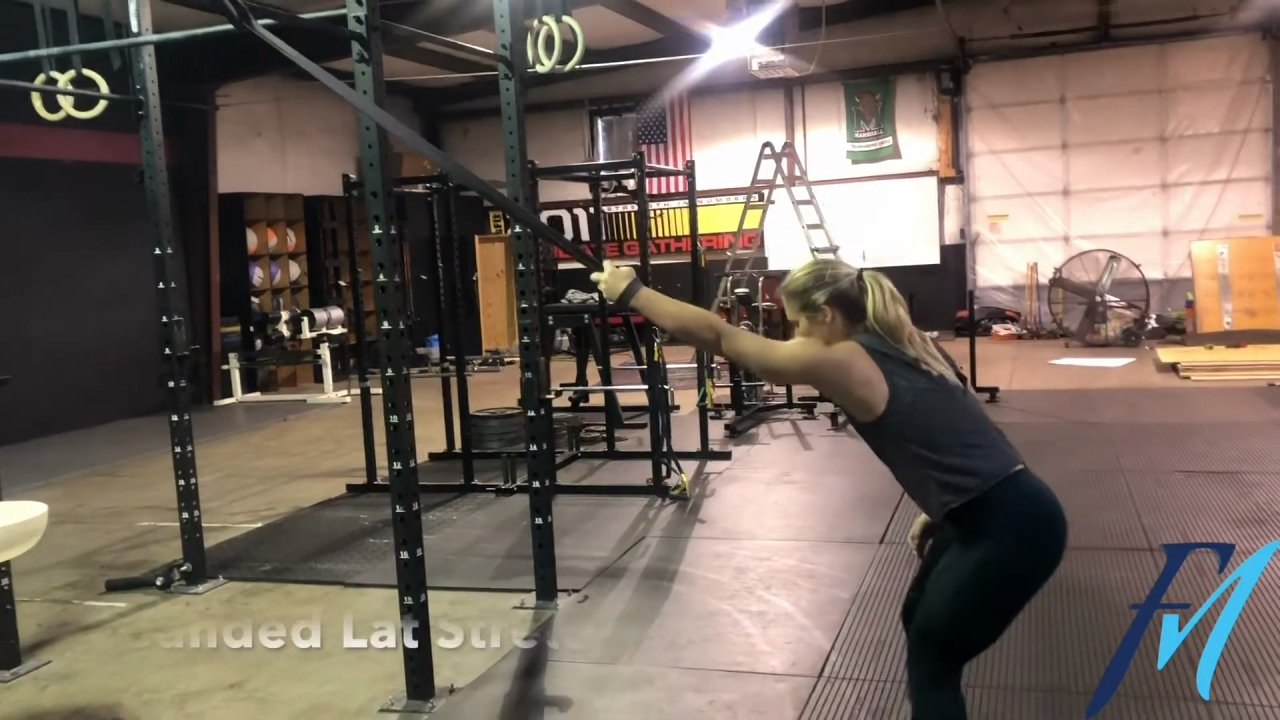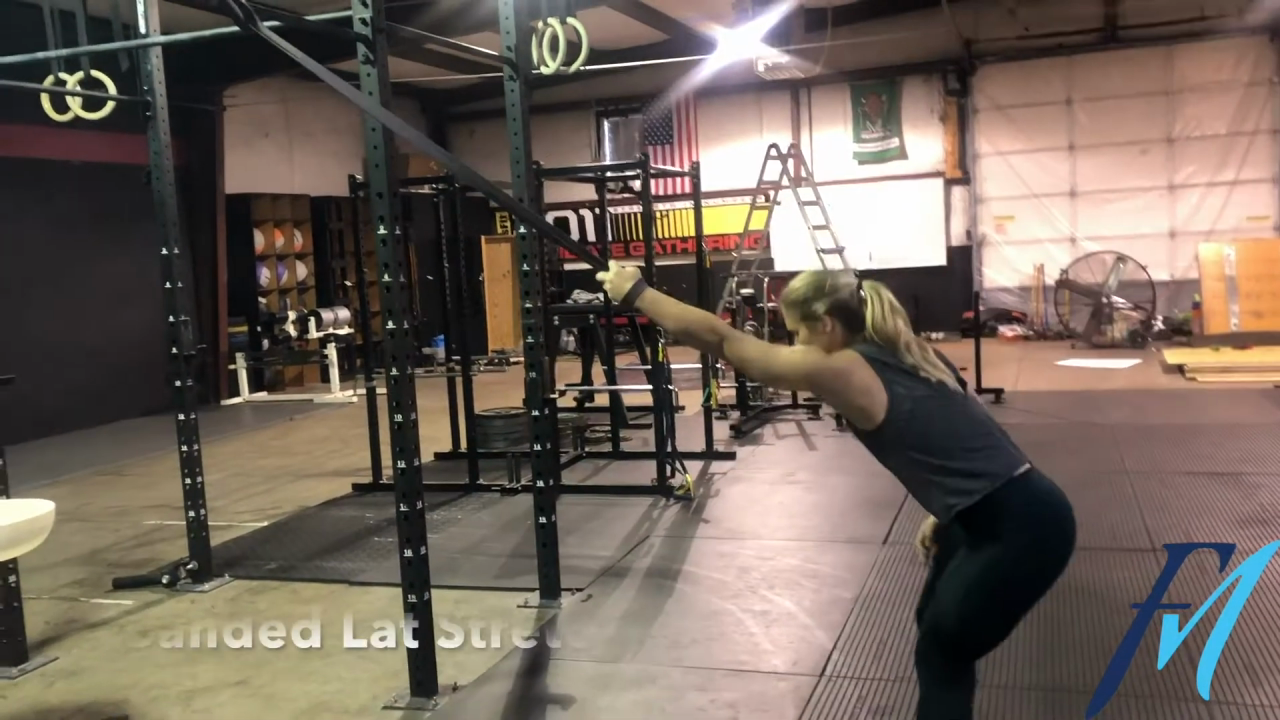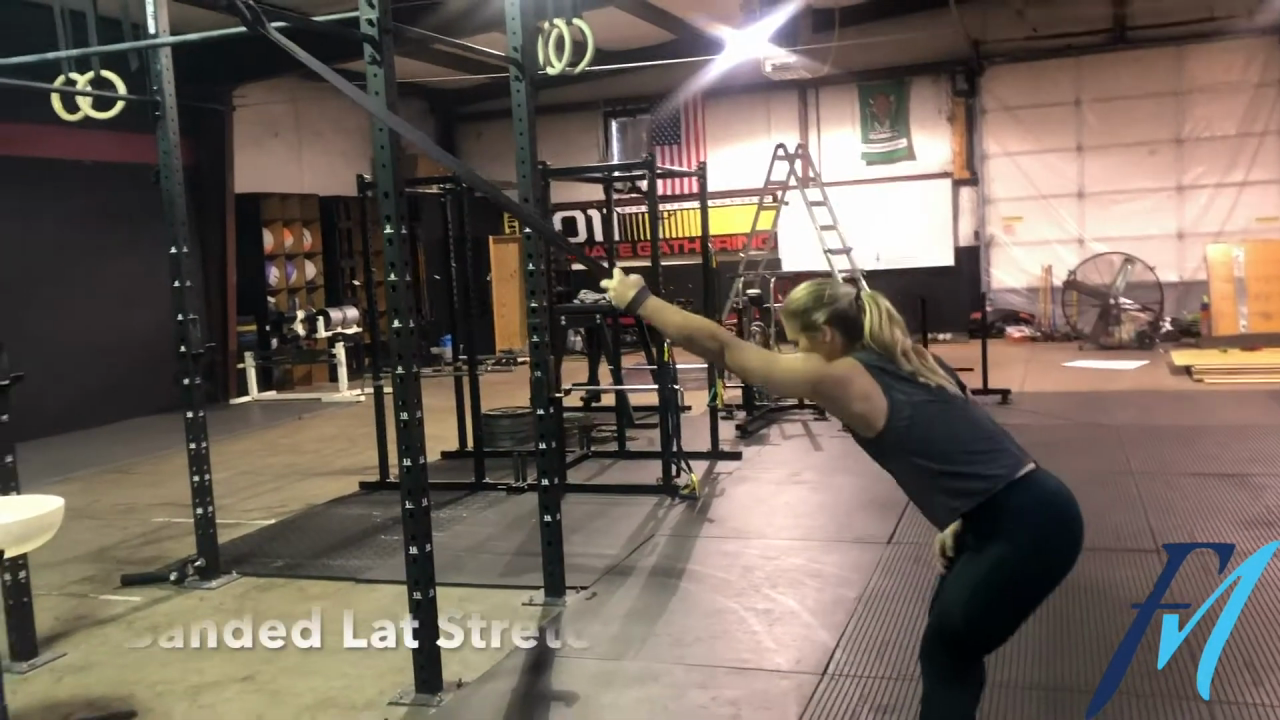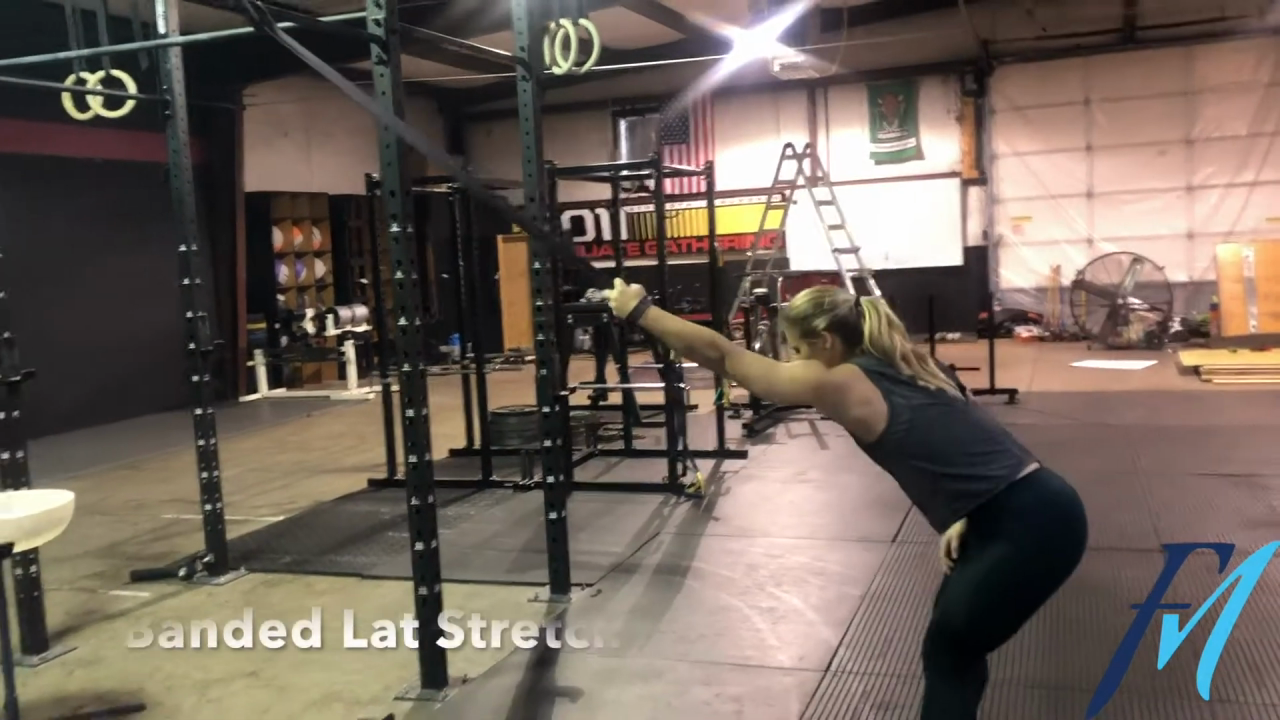
dt=0.1s
person 1, frame 1
left shoulder: (843, 364)
right shoulder: (903, 347)
left elbow: (719, 336)
left wrist: (630, 291)
right wrist: (937, 511)
left hip: (1012, 526)
right hip: (990, 513)
left knee: (932, 656)
right knee: (922, 623)
person 1, frame 2
left shoulder: (843, 372)
right shoulder: (903, 354)
left elbow: (721, 340)
left wrist: (635, 292)
right wrist: (945, 516)
left hip: (1020, 527)
right hip: (997, 514)
left knee: (940, 657)
right knee: (937, 626)
person 1, frame 3
left shoulder: (842, 381)
right shoulder: (906, 361)
left elbow: (722, 347)
left wrist: (638, 300)
right wrist: (960, 520)
left hip: (1029, 525)
right hip: (1014, 510)
left knee: (946, 654)
right knee: (950, 639)
person 1, frame 4
left shoulder: (842, 387)
right shoulder: (908, 366)
left elbow: (722, 356)
left wrist: (639, 310)
right wrist: (965, 522)
left hip: (1032, 524)
right hip: (1018, 510)
left knee: (948, 652)
right knee: (953, 637)
